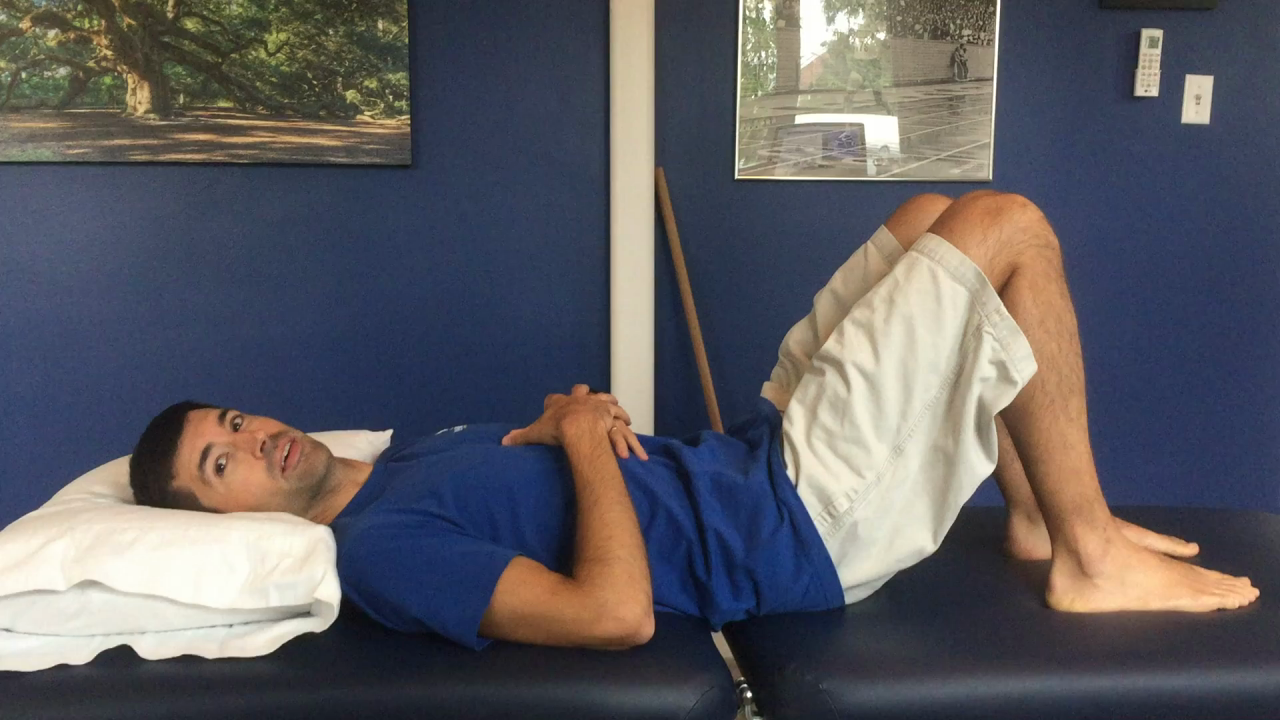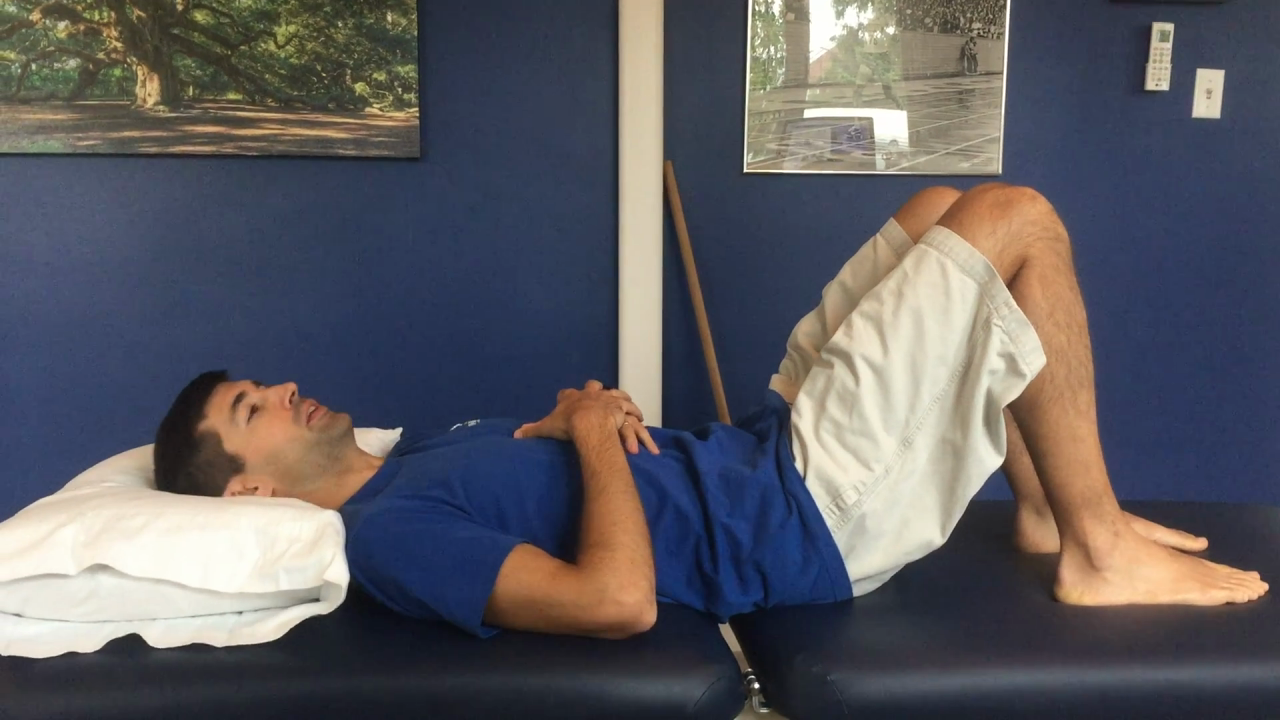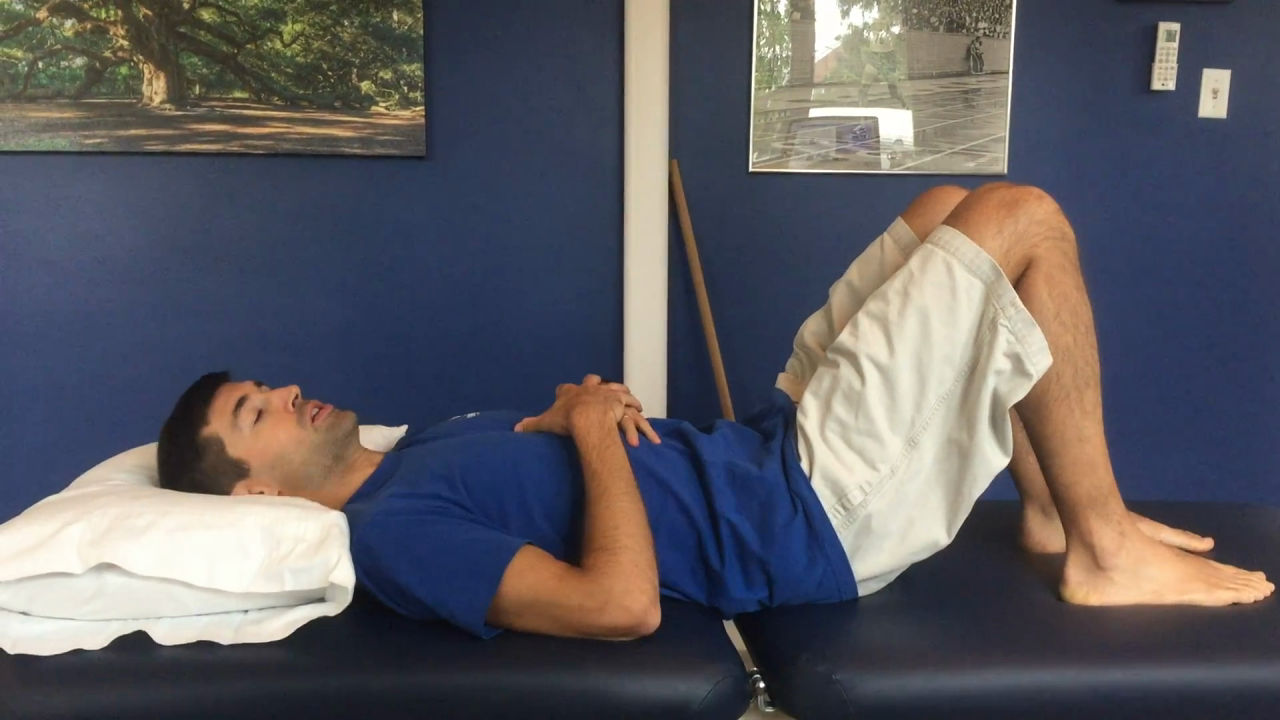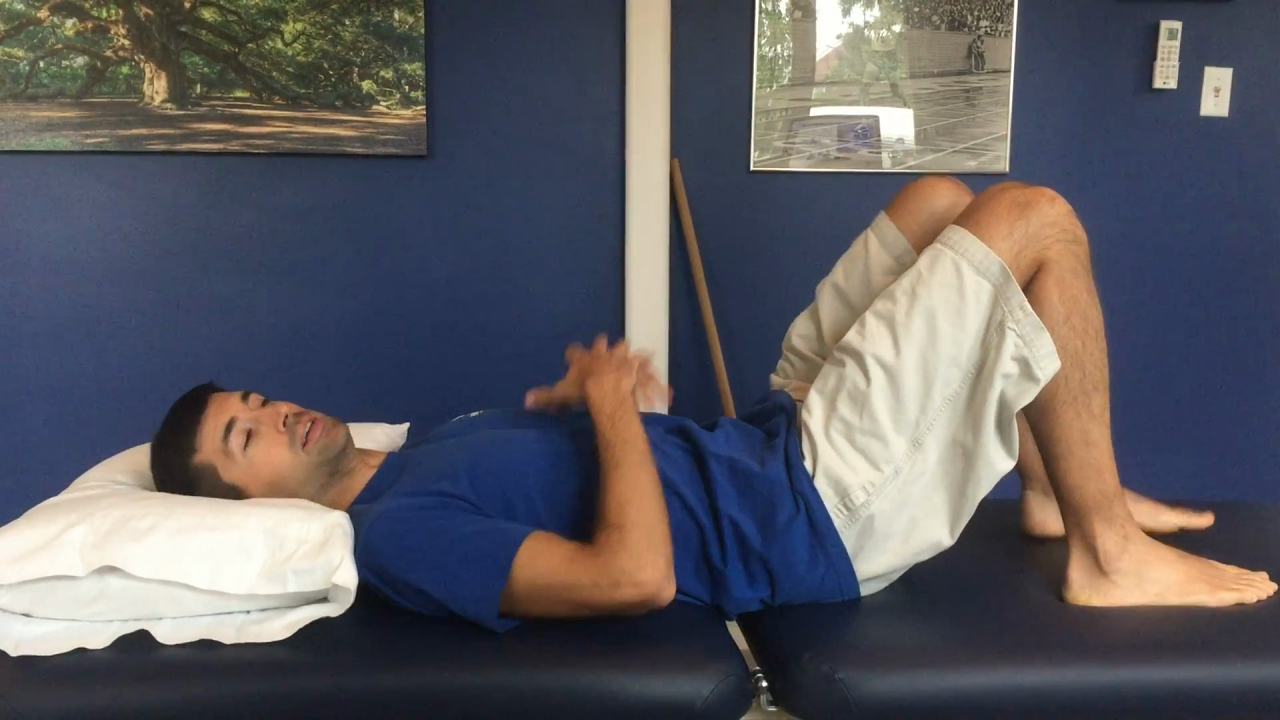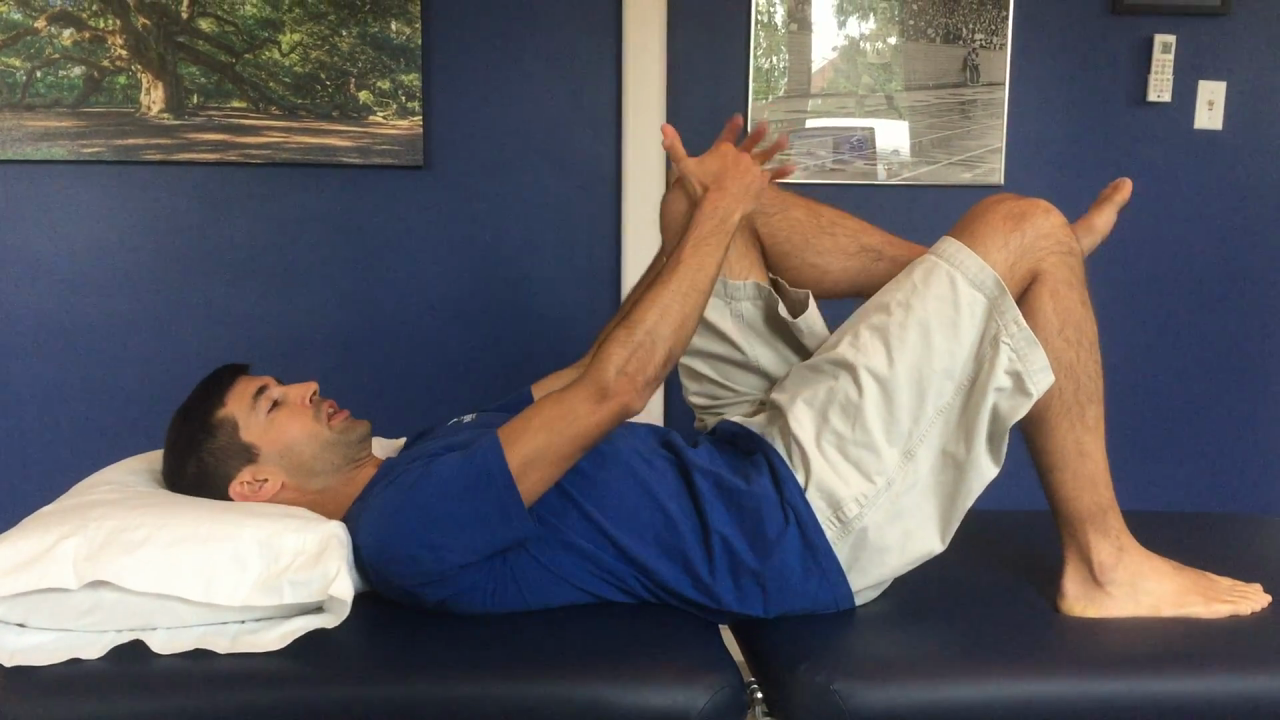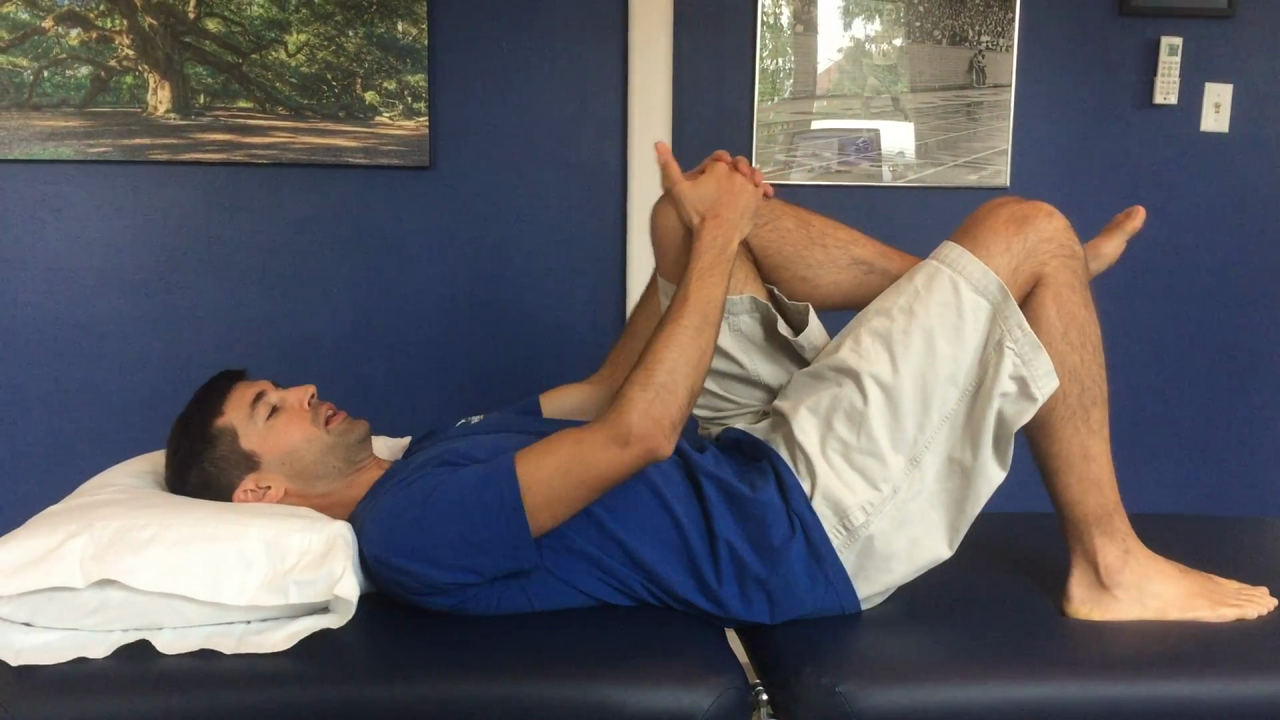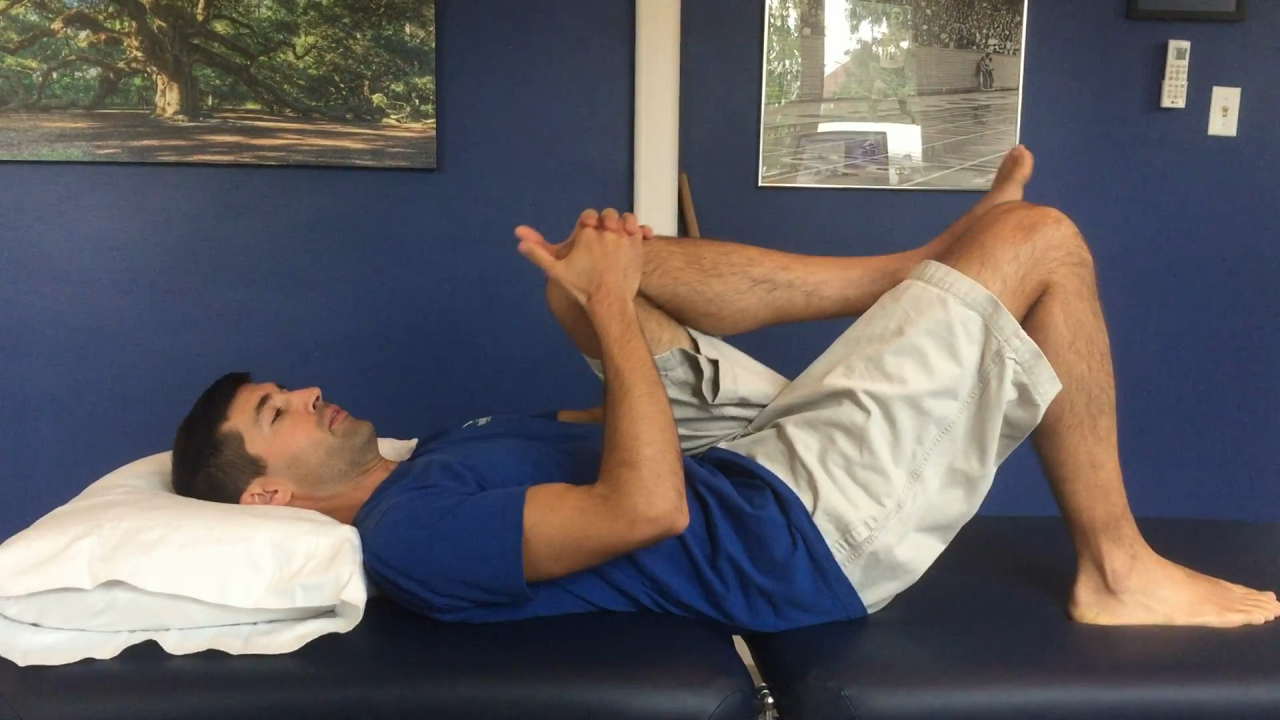
dt=0.7s
person 1, frame 1
left shoulder: (398, 462)
right shoulder: (381, 548)
right elbow: (617, 614)
left wrist: (565, 419)
right wrist: (583, 436)
left hip: (753, 454)
right hip: (798, 525)
left knee: (935, 214)
right knee: (1005, 225)
left ankle: (1039, 515)
right ankle: (1094, 558)
person 1, frame 2
left shoulder: (410, 456)
right shoulder: (389, 533)
right elbow: (619, 602)
left wrist: (579, 414)
right wrist: (594, 430)
left hip: (763, 442)
right hip: (808, 519)
left knee: (942, 207)
right knee: (1015, 219)
left ankle: (1045, 507)
right ankle: (1099, 550)
person 1, frame 3
left shoulder: (414, 452)
right shoulder: (392, 532)
right elbow: (624, 606)
left wrist: (583, 408)
right wrist: (592, 425)
left hip: (770, 442)
right hip: (814, 515)
left knee: (951, 208)
right knee: (1020, 218)
left ankle: (1052, 508)
right ankle: (1108, 554)
person 1, frame 4
left shoulder: (415, 454)
right shoulder: (399, 534)
right elbow: (642, 576)
left wrist: (590, 394)
right wrist: (609, 402)
left hip: (769, 441)
right hip: (818, 517)
left knee: (941, 201)
right knee: (1033, 221)
left ankle: (1054, 486)
right ankle: (1109, 554)
person 1, frame 5
left shoulder: (422, 462)
right shoulder: (413, 526)
left elbow: (591, 376)
right elbow: (613, 385)
left wrist: (710, 214)
right wrist: (720, 216)
left hip: (746, 459)
right hip: (802, 521)
left knee: (705, 199)
right knee: (1018, 224)
left ankle: (1017, 314)
right ankle: (1106, 563)
person 1, frame 6
left shoulder: (426, 462)
right shoulder: (415, 531)
left elbow: (601, 395)
right elbow: (639, 431)
left wrist: (704, 236)
right wrist: (720, 241)
left hip: (751, 461)
right hip: (808, 525)
left knee: (689, 217)
right knee: (1027, 227)
left ankle: (1026, 315)
right ankle: (1110, 566)
person 1, frame 7
left shoulder: (427, 465)
right shoulder: (414, 538)
left elbow: (616, 433)
right elbow: (649, 506)
left wrist: (603, 292)
right wrist: (611, 305)
left hip: (747, 465)
right hip: (805, 527)
right knee: (1039, 240)
left ankle: (928, 268)
right ankle: (1118, 570)
